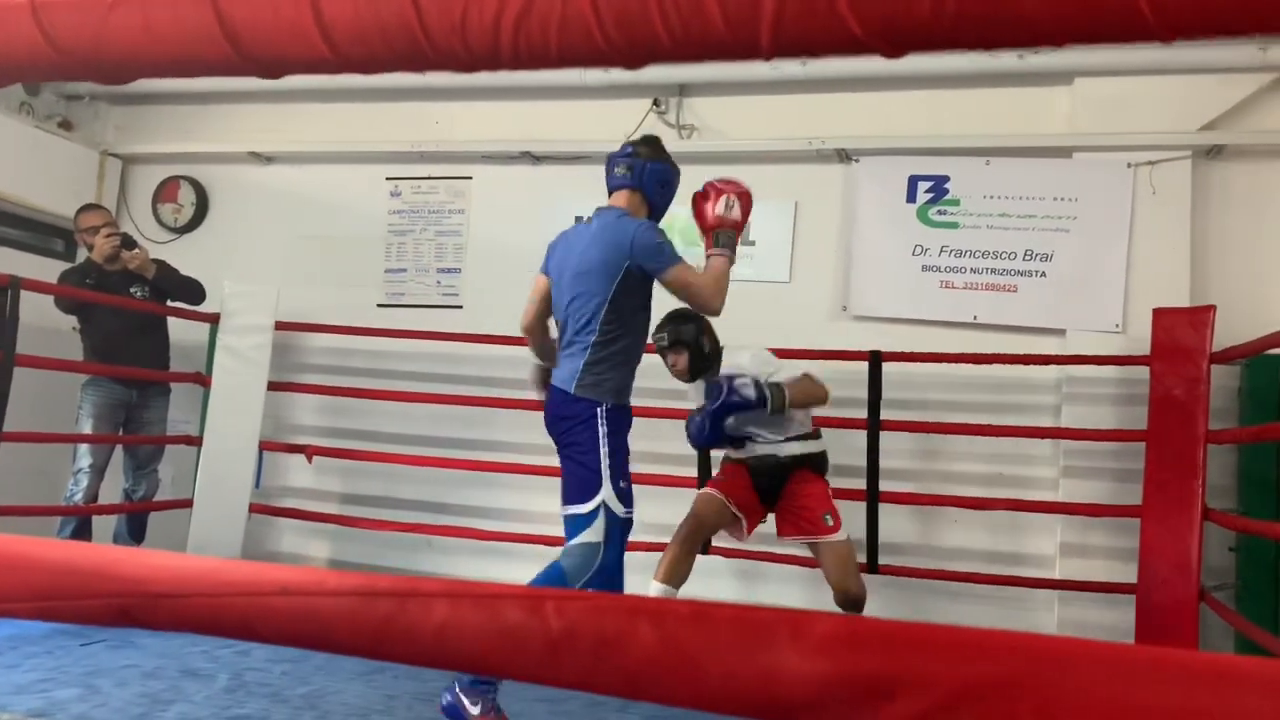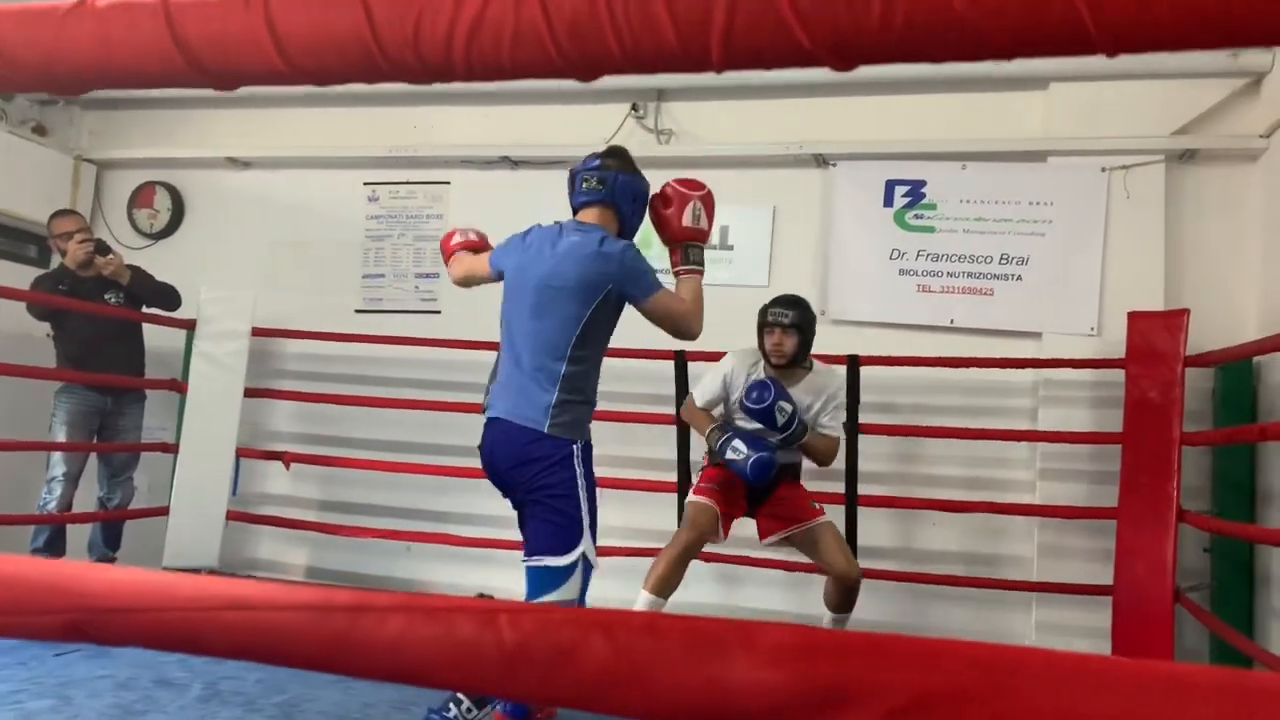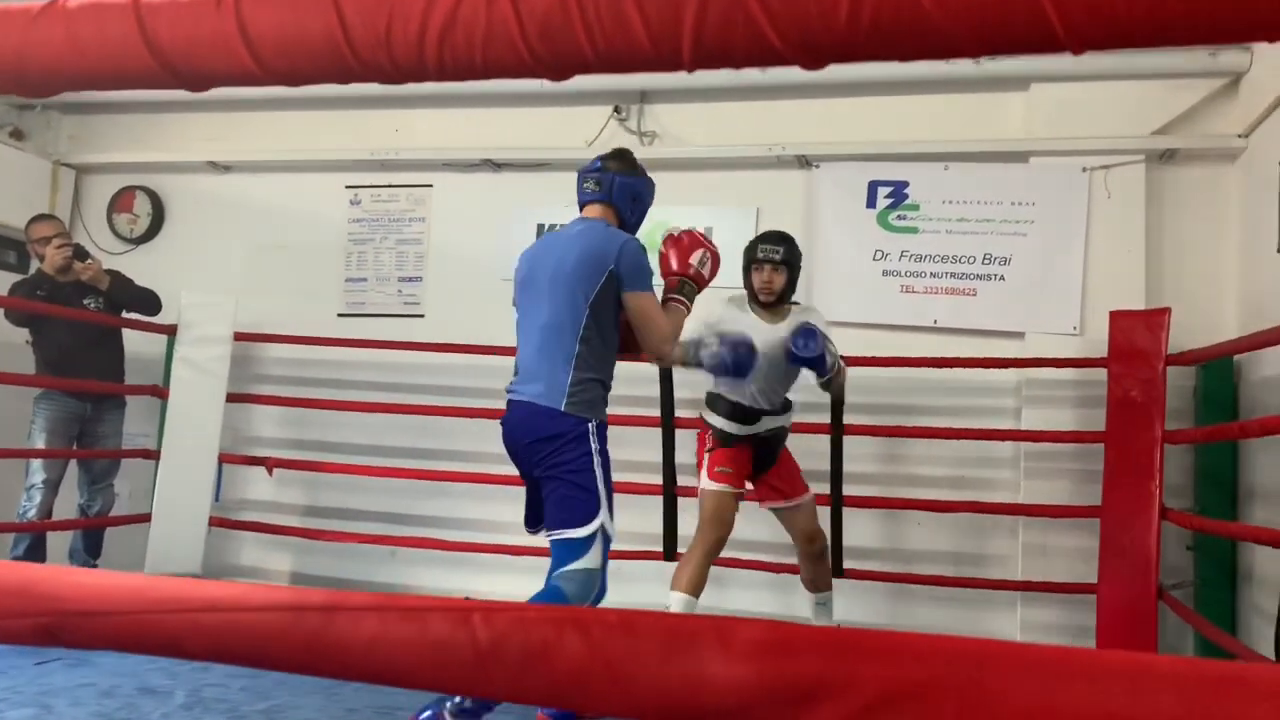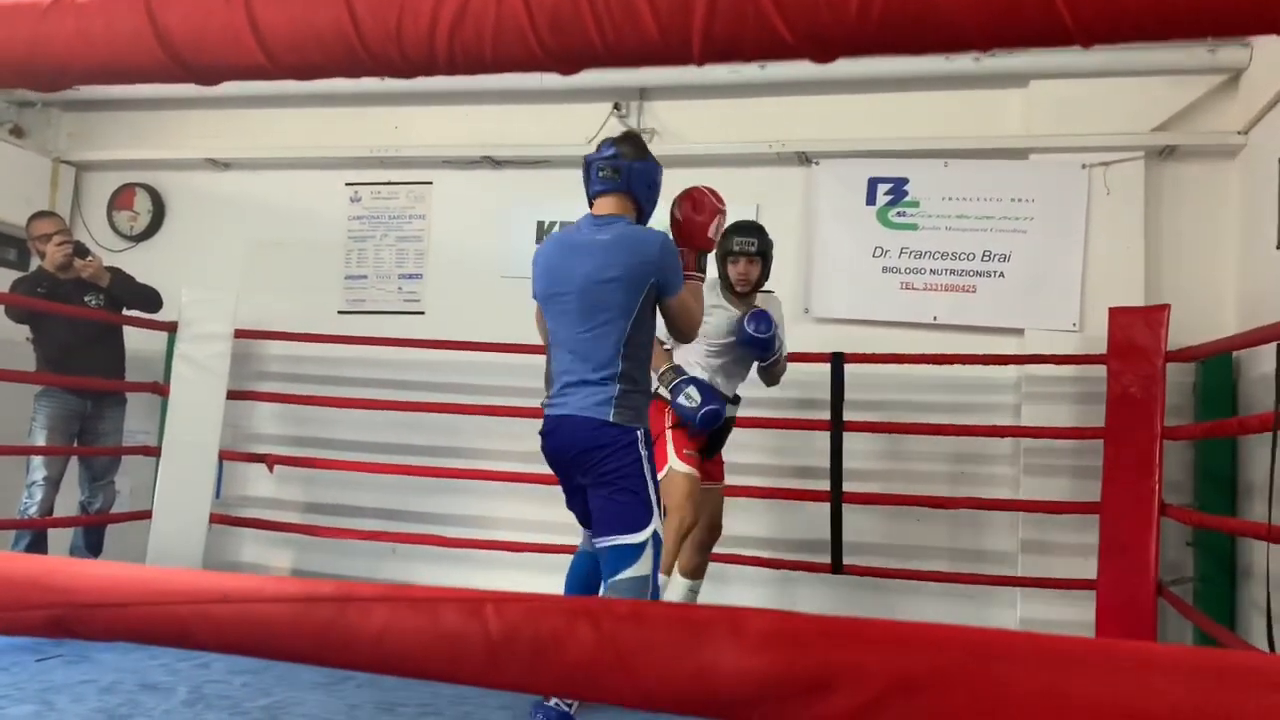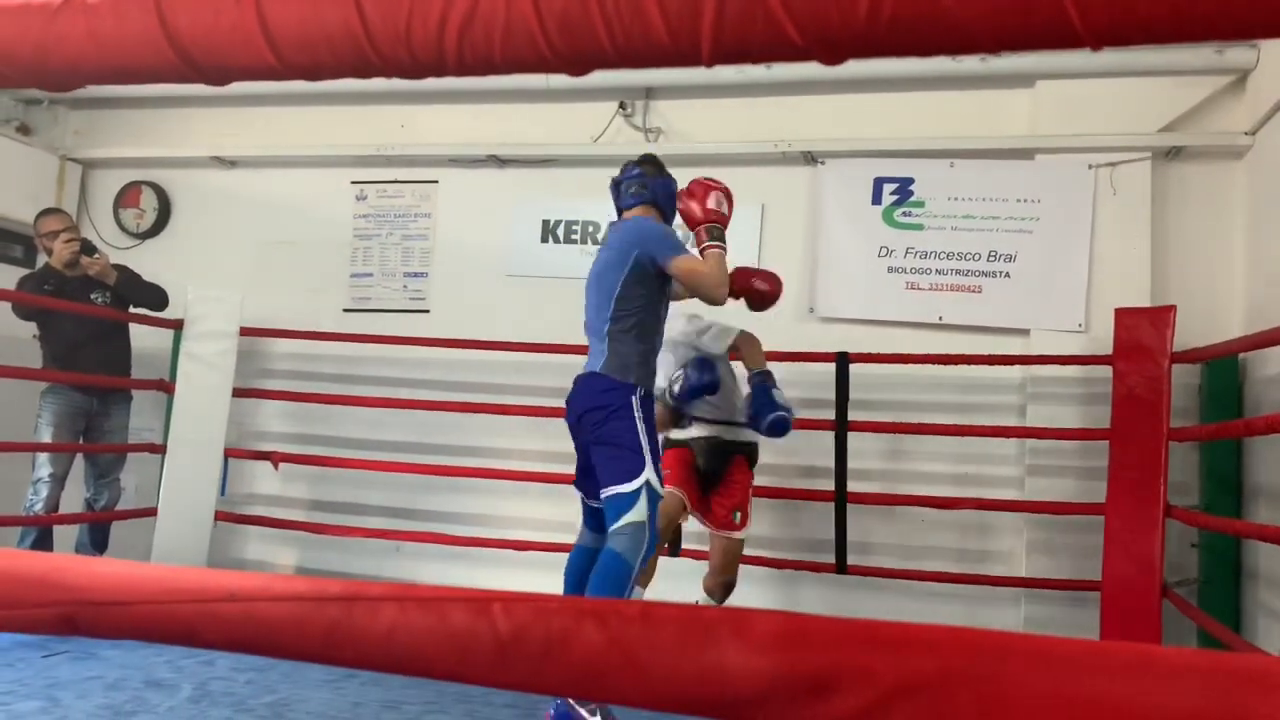
dt=0.4s
person 1, frame 1
left shoulder: (570, 238)
right shoulder: (639, 235)
left elbow: (532, 323)
right elbow: (711, 300)
right wrist: (723, 240)
left hip: (571, 399)
right hip: (591, 407)
left knee: (611, 531)
right knee: (590, 549)
person 1, frame 2
left shoulder: (527, 243)
right shoulder: (615, 257)
left elbow: (463, 274)
right elbow: (688, 325)
left wrist: (459, 252)
right wrist: (689, 252)
left hip: (499, 434)
right hip: (549, 442)
left knee: (560, 568)
right knee: (555, 598)
person 1, frame 3
left shoulder: (536, 251)
right shoulder: (620, 246)
right elbow: (660, 345)
right wrist: (682, 291)
left hip: (522, 417)
right hip: (569, 423)
left knee: (579, 559)
right knee: (576, 581)
person 1, frame 4
left shoulder: (550, 249)
right shoulder: (653, 247)
right elbow: (687, 328)
right wrist: (694, 258)
left hip: (558, 426)
right hip: (614, 431)
left knee: (602, 541)
right knee: (631, 584)
person 1, frame 5
left shoulder: (620, 240)
right shoulder: (649, 233)
right elbow: (713, 289)
left wrist: (741, 282)
right wrist: (711, 231)
left hip: (592, 398)
right hip: (617, 397)
left knee: (597, 532)
right knee: (633, 530)
person 2, frame 1
left shoulder: (153, 269)
right shoulder: (79, 276)
left elbow: (196, 294)
right elbow: (65, 303)
left wrist: (151, 272)
right wrist: (96, 261)
left hip: (152, 390)
right hip: (103, 387)
left knee: (143, 480)
right knee: (87, 474)
person 2, frame 2
left shoulder: (128, 274)
right shoulder: (52, 282)
left elbow: (172, 300)
right elbow: (37, 310)
left wrist: (126, 277)
right wrist: (69, 267)
left hip: (126, 397)
right hip: (77, 394)
left knee: (118, 489)
right knee: (60, 482)
left ankle: (102, 561)
person 2, frame 3
left shoulder: (107, 279)
right shoulder: (30, 288)
left elbow: (152, 305)
left wrist: (105, 282)
right wrist: (47, 272)
left hip: (107, 403)
right hip: (56, 401)
left knee: (99, 496)
right knee: (40, 491)
left ankle: (84, 568)
person 2, frame 4
left shoulder: (108, 276)
right shoulder: (31, 285)
left elbow: (153, 302)
right elbow: (15, 313)
left wrist: (105, 280)
right wrist: (47, 269)
left hip: (107, 401)
right hip: (57, 398)
left knee: (99, 493)
right knee: (41, 487)
person 2, frame 5
left shoulder: (114, 274)
right shoulder: (37, 282)
left elbow: (159, 300)
right elbow: (22, 310)
left wrist: (112, 278)
right wrist: (54, 266)
left hip: (113, 398)
right hip: (63, 395)
left knee: (105, 491)
right knee: (46, 484)
left ankle: (90, 562)
person 3, frame 1
left shoulder: (747, 362)
right shoulder: (702, 379)
left elbow: (816, 393)
left wrist: (764, 395)
right wrist: (708, 429)
left hip: (797, 467)
right hip: (745, 466)
left knee: (849, 588)
right knee: (695, 524)
person 3, frame 2
left shoulder: (829, 382)
right shoulder: (738, 364)
left elbow: (827, 454)
right elbow: (692, 408)
left wrist: (792, 426)
right wrist: (723, 440)
left hip: (781, 479)
right hip: (729, 470)
left knee: (847, 573)
right knee: (691, 534)
person 3, frame 3
left shoulder: (808, 320)
right shoulder: (731, 313)
left elbow: (837, 384)
left wrist: (824, 361)
left hip: (769, 438)
right hip: (725, 435)
left knee: (813, 539)
right knee: (713, 533)
left ankle: (824, 626)
person 3, frame 4
left shoulder: (769, 308)
right shoulder: (699, 299)
left elbow: (772, 379)
right elbow: (655, 345)
left wrist: (770, 353)
right wrist: (676, 381)
left hip: (711, 426)
right hip: (676, 414)
left knee: (709, 529)
right knee: (685, 513)
left ankle: (682, 609)
person 3, frame 5
left shoulder: (682, 329)
left elbow: (746, 341)
right elbow: (660, 424)
left wrist: (763, 384)
right wrist: (675, 396)
left hip: (730, 452)
right hip: (684, 448)
left knee: (724, 573)
right knee: (657, 526)
